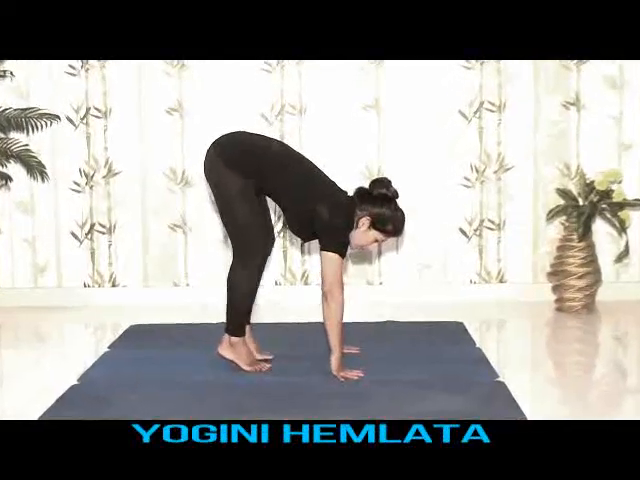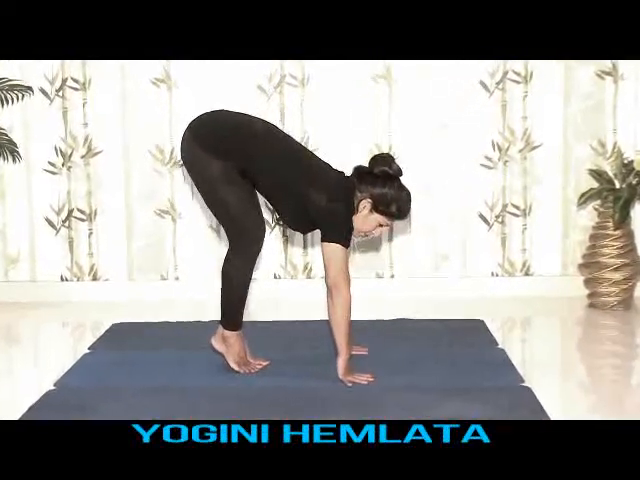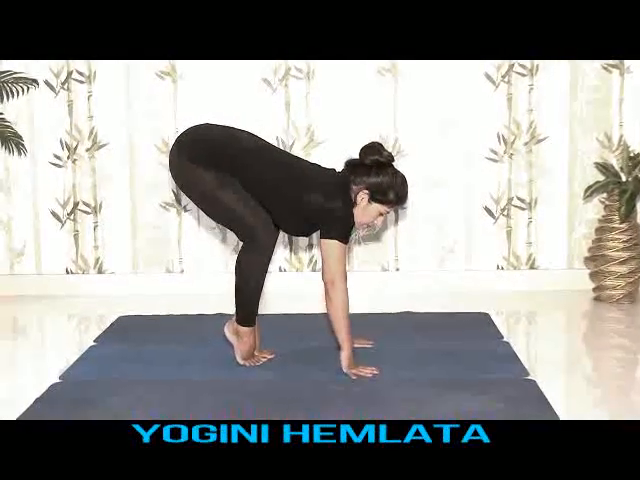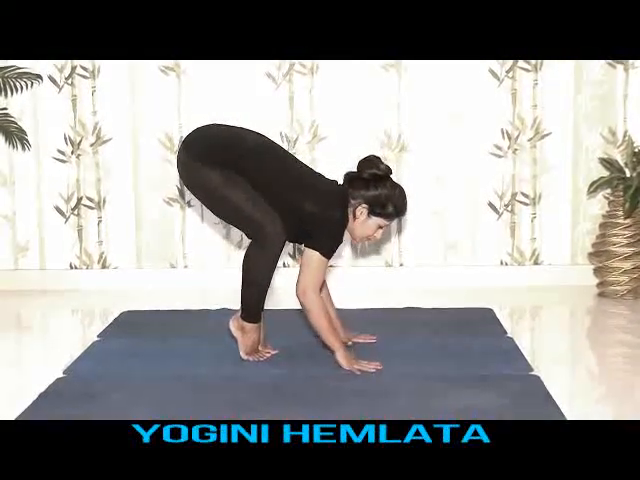
dt=1s
person 1, frame 1
left shoulder: (342, 214)
right shoulder: (337, 220)
left elbow: (334, 288)
right elbow: (332, 293)
left wrist: (337, 346)
right wrist: (336, 358)
left hip: (244, 163)
right hip: (230, 162)
left knee: (263, 245)
right knee: (250, 252)
left ankle: (242, 331)
right ankle: (233, 341)
person 1, frame 2
left shoulder: (342, 196)
right shoulder: (337, 207)
left elbow: (338, 284)
right elbow: (338, 288)
left wrist: (344, 345)
right wrist: (343, 360)
left hip: (227, 141)
right hip: (207, 145)
left knee: (251, 235)
right knee: (248, 238)
left ankle: (230, 330)
right ankle: (228, 336)
person 1, frame 3
left shoulder: (336, 192)
right shoulder: (337, 207)
left elbow: (333, 279)
right elbow: (335, 283)
left wrist: (344, 338)
right wrist: (346, 353)
left hip: (215, 152)
right hip: (194, 159)
left knee: (266, 232)
right knee: (260, 235)
left ankle: (244, 323)
right ankle: (242, 329)
person 1, frame 4
left shoulder: (332, 204)
right shoulder: (331, 217)
left elbow: (313, 276)
right elbow: (306, 292)
left wrist: (340, 332)
right wrist: (340, 351)
left hip: (224, 153)
right hip: (202, 158)
left knee: (272, 233)
right knee: (270, 232)
left ankle: (249, 318)
right ankle: (246, 324)
